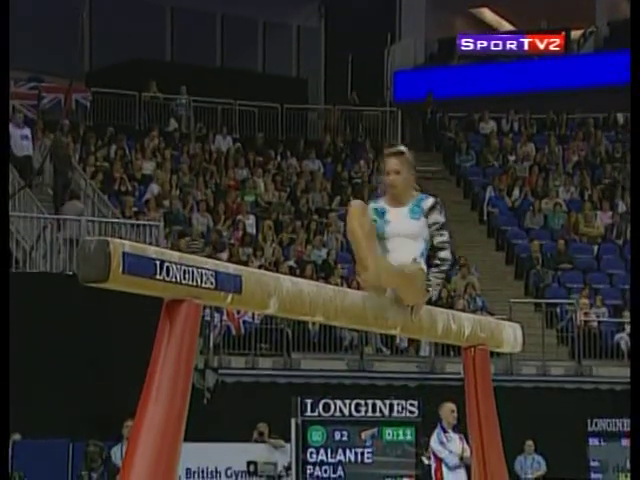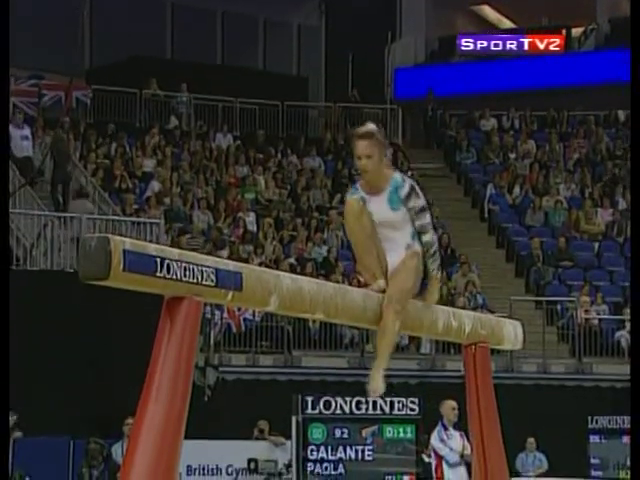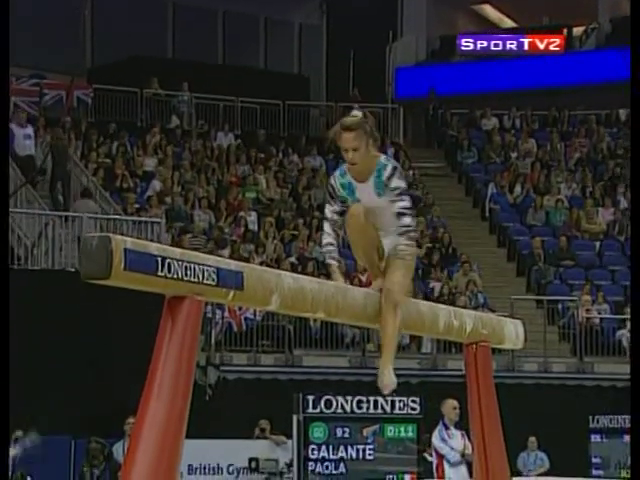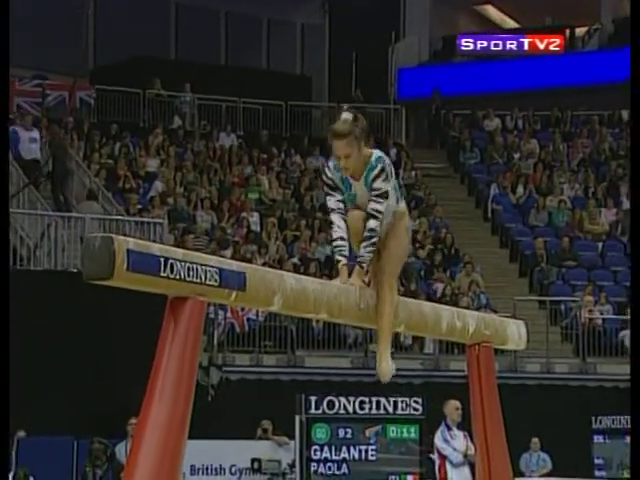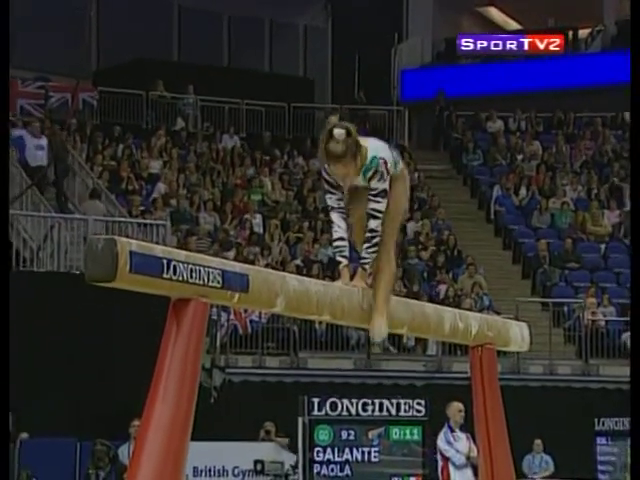
dt=0.2s
person 1, frame 1
left shoulder: (428, 205)
right shoulder: (375, 208)
left elbow: (444, 254)
left wrist: (427, 291)
left hip: (411, 283)
right hip: (379, 285)
right ankle: (376, 273)
person 1, frame 2
left shoulder: (404, 186)
right shoulder: (356, 194)
left elbow: (428, 233)
left wrist: (433, 283)
right wrist: (370, 270)
left hip: (407, 257)
right hip: (376, 265)
left knee: (394, 300)
right knee: (351, 206)
left ankle: (378, 372)
right ankle: (377, 278)
person 1, frame 3
left shoulder: (388, 169)
right shoulder: (339, 178)
left elbow: (405, 218)
right elbow: (330, 224)
left wrist: (402, 272)
right wrist: (334, 269)
left hip: (397, 245)
right hip: (370, 247)
left knee: (389, 299)
right knee: (355, 213)
left ankle: (386, 366)
right ankle: (376, 277)
person 1, frame 4
left shoulder: (380, 165)
right shoulder: (332, 170)
left elbow: (376, 220)
right elbow: (336, 218)
left wrist: (359, 271)
right wrist: (342, 267)
left hip: (394, 221)
right hip: (364, 226)
left knee: (386, 280)
right knee: (353, 219)
left ankle: (384, 353)
right ankle: (372, 274)
person 1, frame 5
left shoulder: (377, 161)
right shoulder: (331, 168)
left elbow: (376, 219)
right elbow: (337, 217)
left wrist: (362, 273)
right wrist: (344, 269)
left hip: (395, 181)
right hip: (361, 189)
left knee: (385, 244)
right knee: (357, 218)
left ankle: (380, 315)
right ankle: (378, 282)
